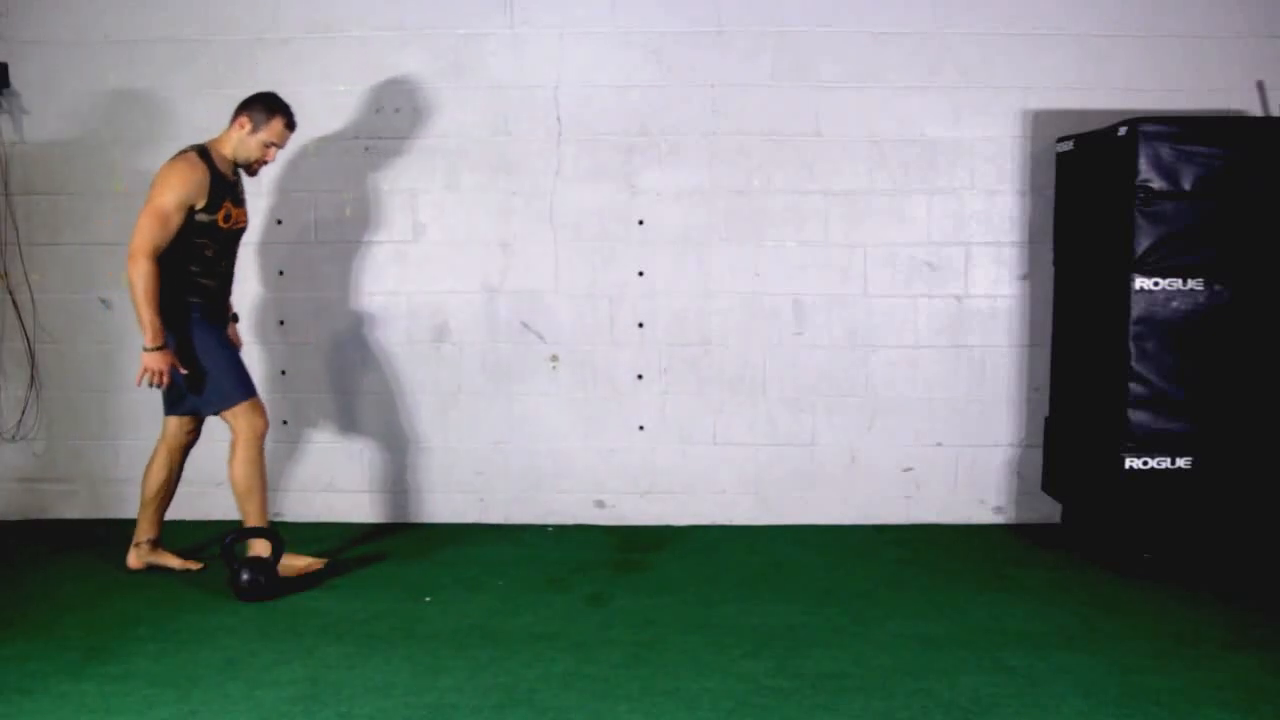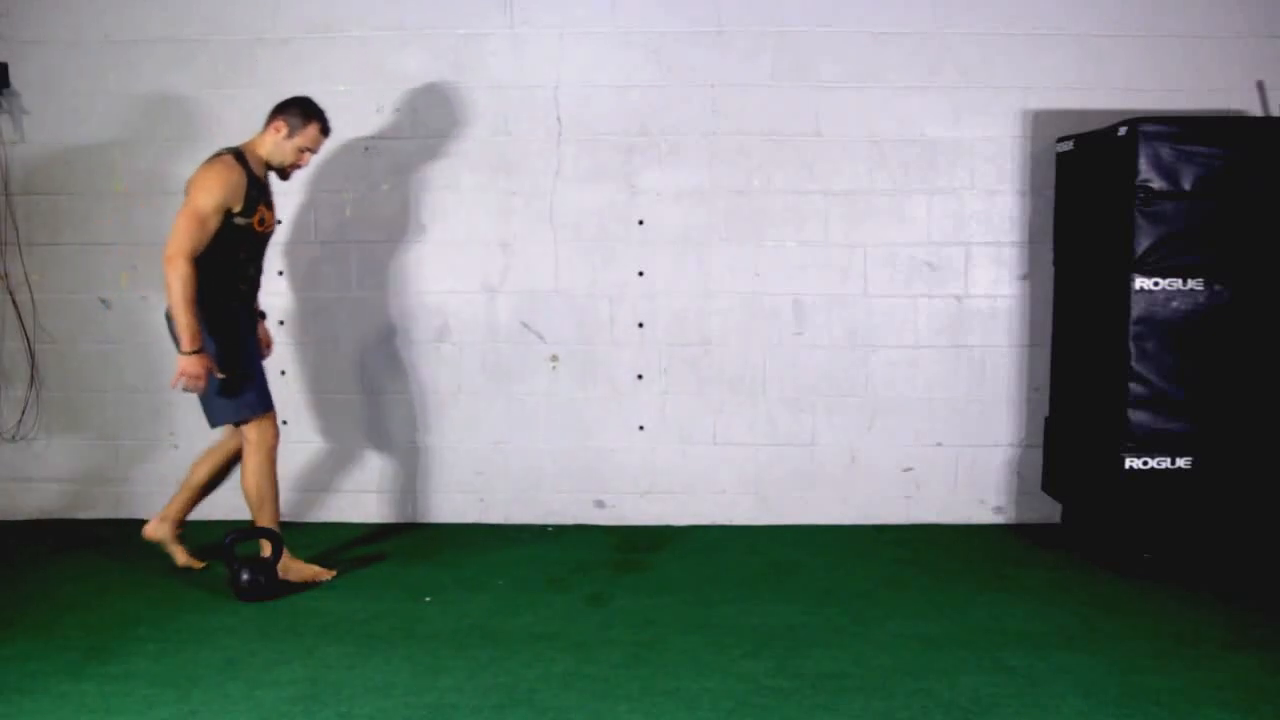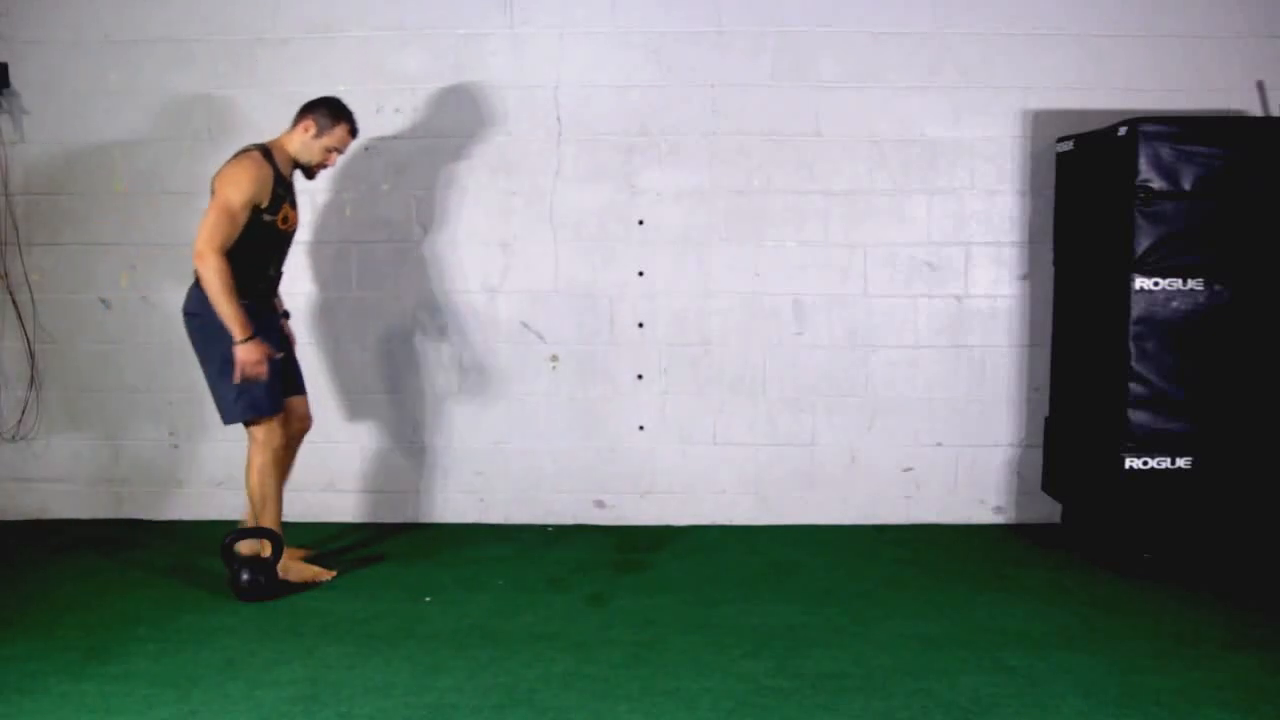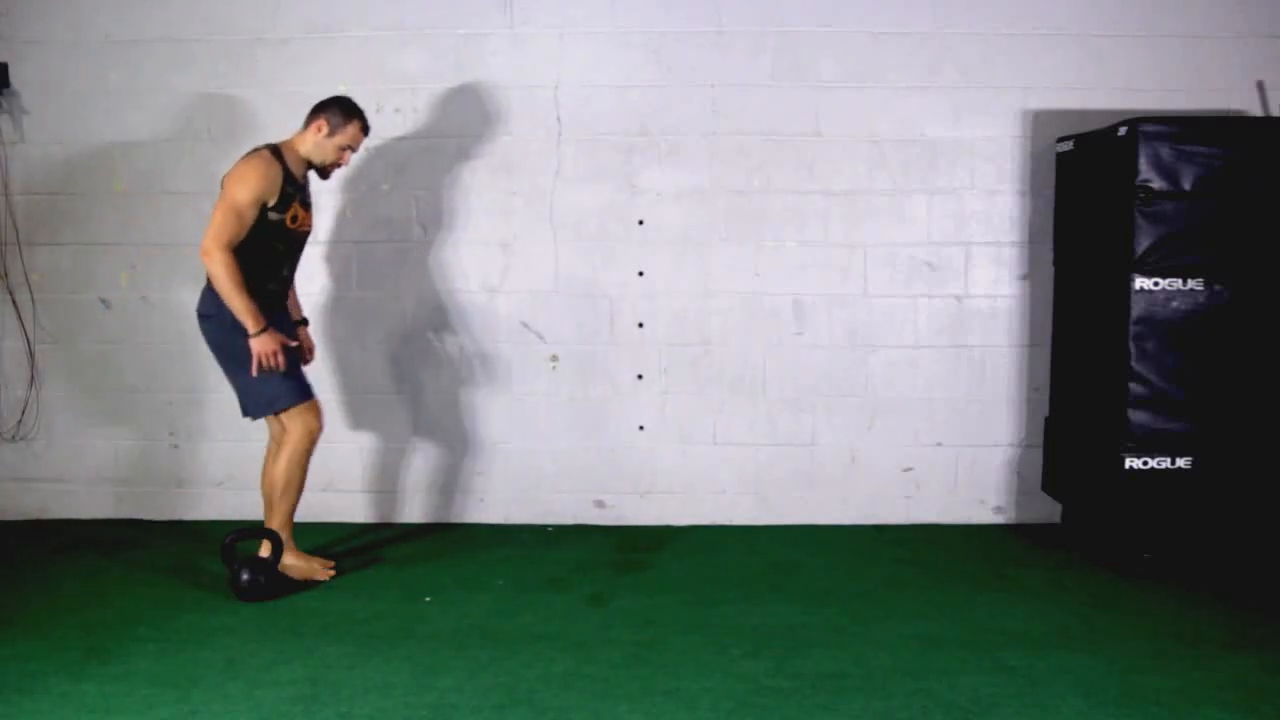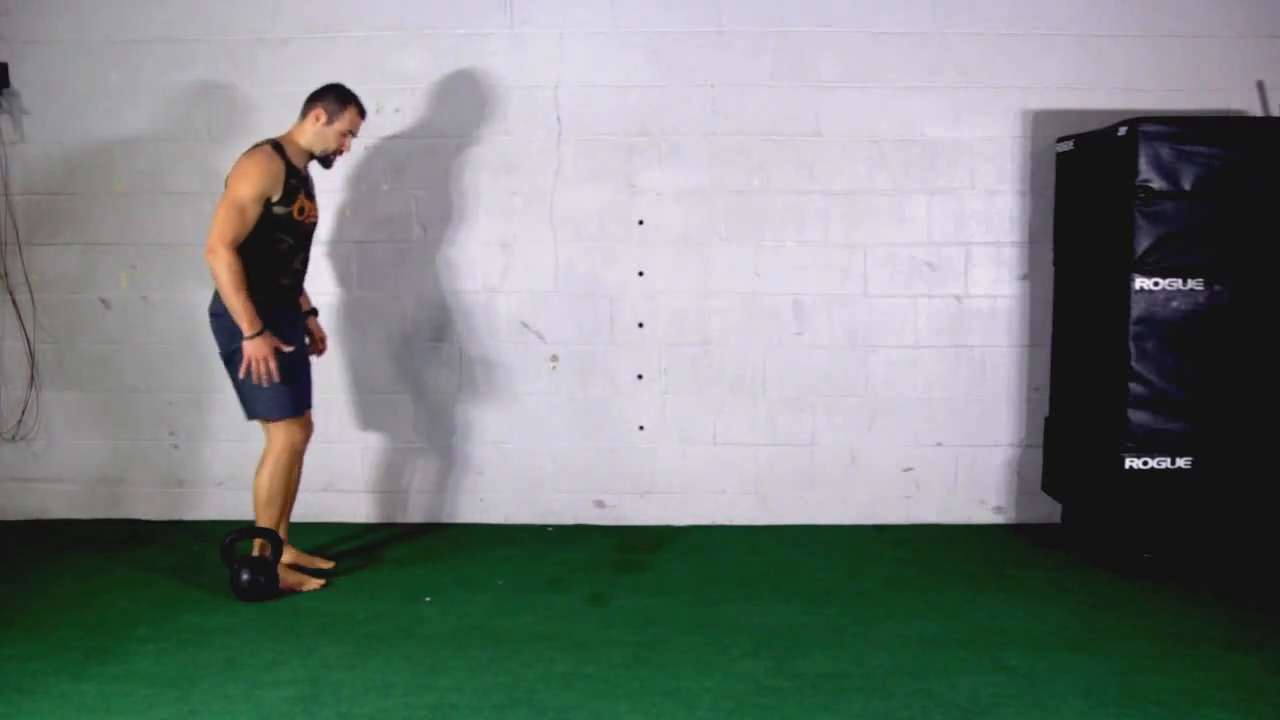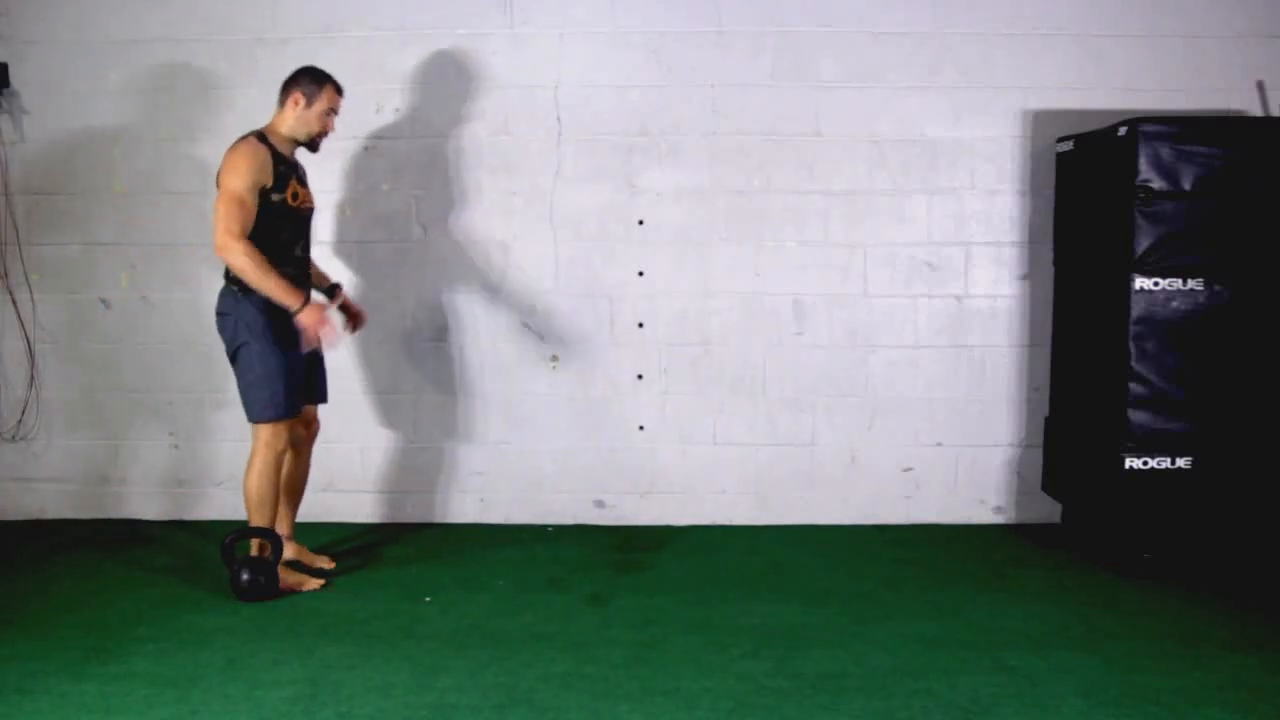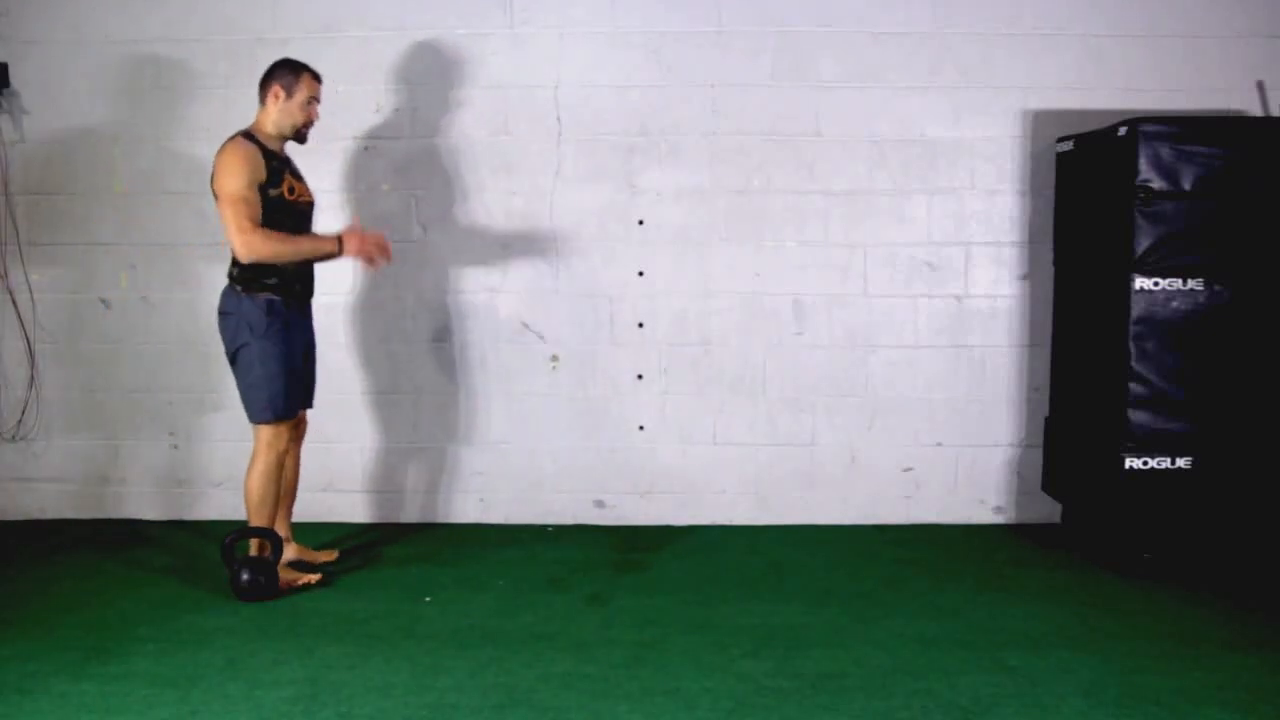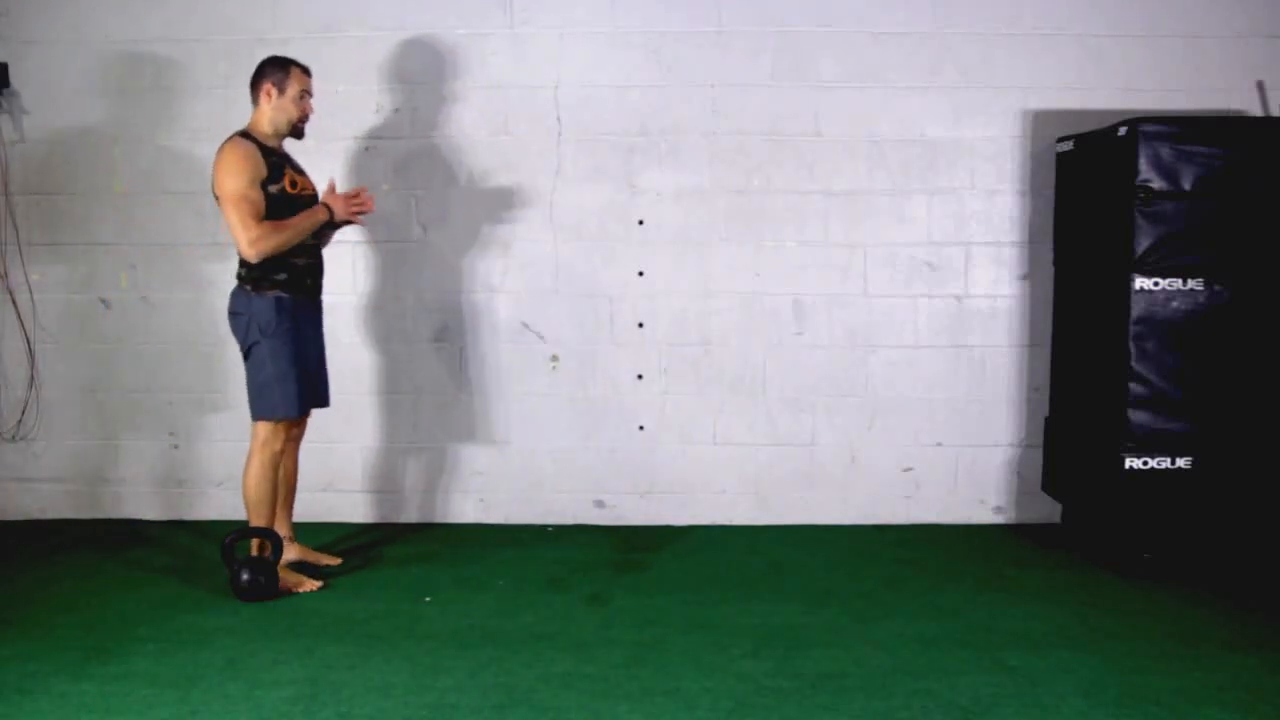
dt=0.2s
person 1, frame 1
left shoulder: (232, 178)
right shoulder: (187, 173)
right elbow: (141, 255)
left wrist: (227, 318)
right wrist: (154, 341)
left hip: (203, 317)
right hip: (182, 319)
left knee: (179, 432)
right knee: (250, 421)
left ankle: (145, 545)
right ankle: (262, 550)
person 1, frame 2
left shoulder: (259, 180)
right shoulder: (224, 175)
right elbow: (178, 259)
left wrist: (256, 318)
right wrist: (192, 347)
left hip: (233, 320)
right hip: (207, 322)
left knee: (241, 436)
right knee: (259, 434)
left ankle: (167, 523)
right ankle: (274, 556)
person 1, frame 3
left shoulder: (284, 178)
right shoulder: (251, 170)
right elbow: (208, 253)
left wrist: (278, 317)
right wrist: (243, 337)
left hip: (254, 313)
right hip: (222, 315)
left knee: (296, 418)
right knee: (270, 433)
left ankle: (256, 532)
right ankle: (274, 555)
person 1, frame 4
left shoulder: (300, 181)
right shoulder: (261, 169)
right elbow: (214, 249)
left wrist: (298, 323)
right wrist: (257, 329)
left hip: (268, 315)
right hip: (236, 316)
left knee: (286, 431)
right knee: (304, 421)
left ankle: (280, 545)
right ankle: (278, 545)
person 1, frame 5
left shoulder: (301, 175)
right shoulder: (263, 164)
right elbow: (220, 249)
left wrist: (307, 315)
right wrist: (252, 334)
left hip: (281, 316)
right hip: (249, 318)
left knee: (296, 432)
right knee: (285, 436)
left ankle: (281, 545)
right ankle: (260, 560)
person 1, frame 6
left shoulder: (290, 165)
right shoulder: (251, 155)
right elbow: (231, 244)
left wrist: (332, 294)
right wrist: (301, 303)
left hip: (286, 311)
right hip: (254, 313)
left knee: (304, 428)
right knee: (273, 436)
left ankle: (285, 543)
right ankle: (261, 562)
person 1, frame 7
left shoulder: (281, 160)
right shoulder: (240, 154)
right elbow: (248, 243)
left wrist: (345, 244)
right wrist: (338, 244)
left hip: (290, 309)
right hip: (257, 311)
left knee: (293, 431)
right knee: (272, 437)
left ankle: (284, 542)
right ankle: (259, 561)
person 1, frame 8
left shoulder: (282, 158)
right shoulder: (240, 154)
right elbow: (254, 242)
left wrist: (337, 215)
right wrist: (326, 212)
left hip: (300, 305)
right hip: (268, 307)
left knee: (291, 432)
right knee: (271, 436)
left ankle: (285, 543)
right ankle: (259, 561)
